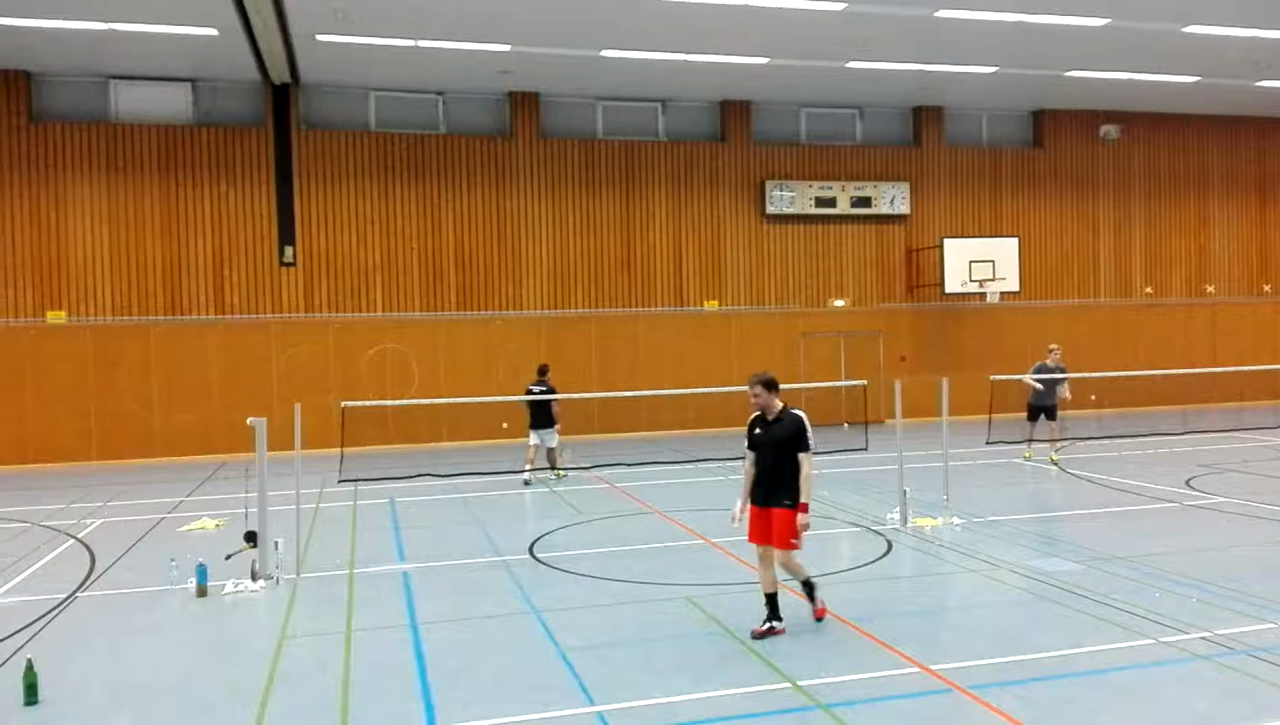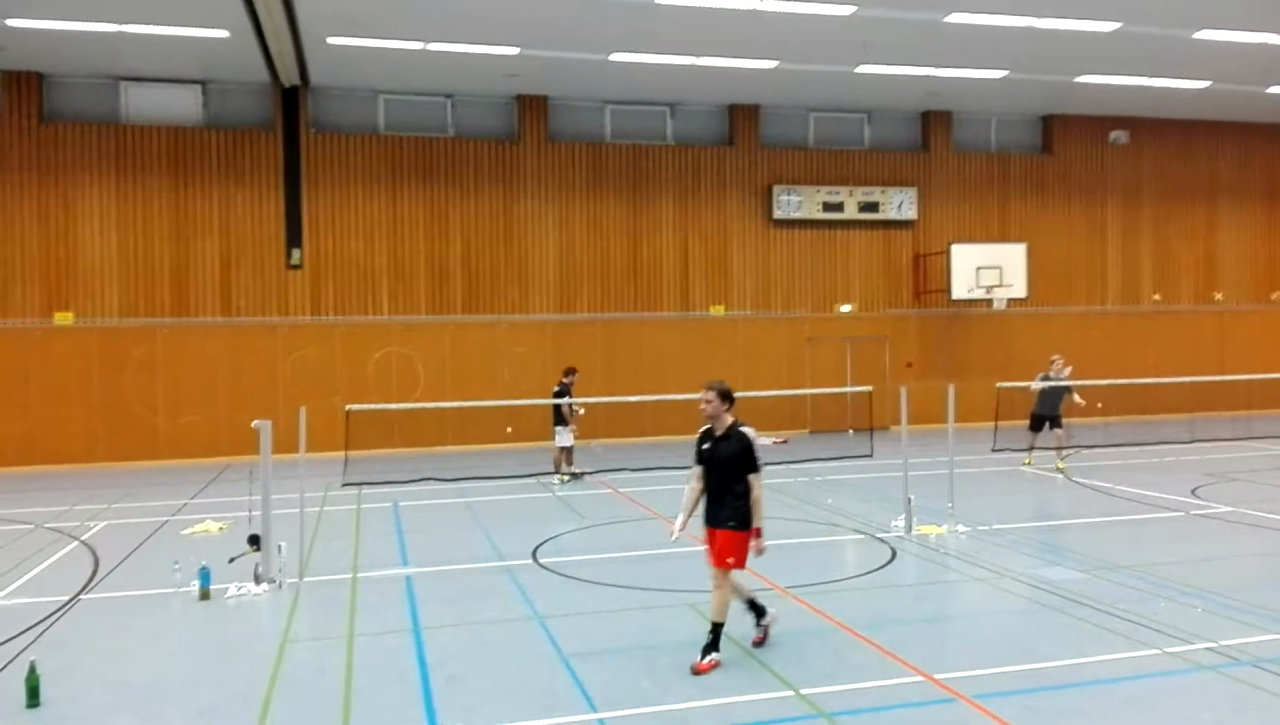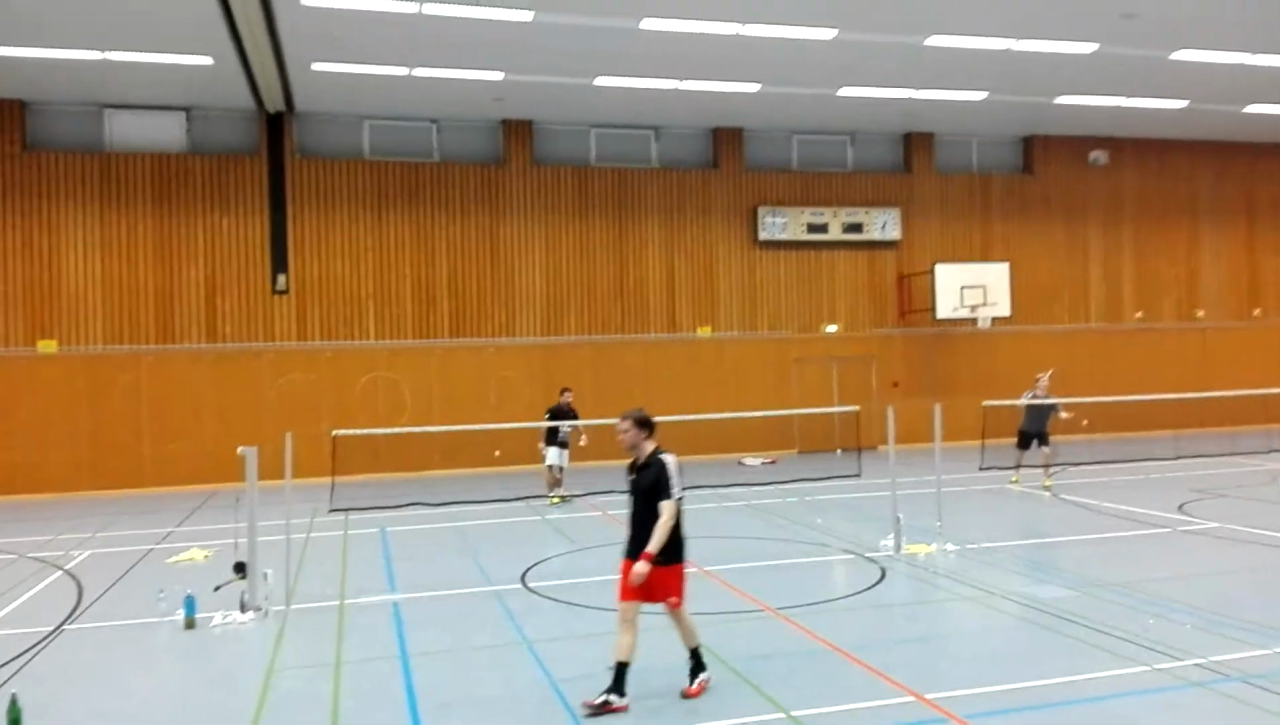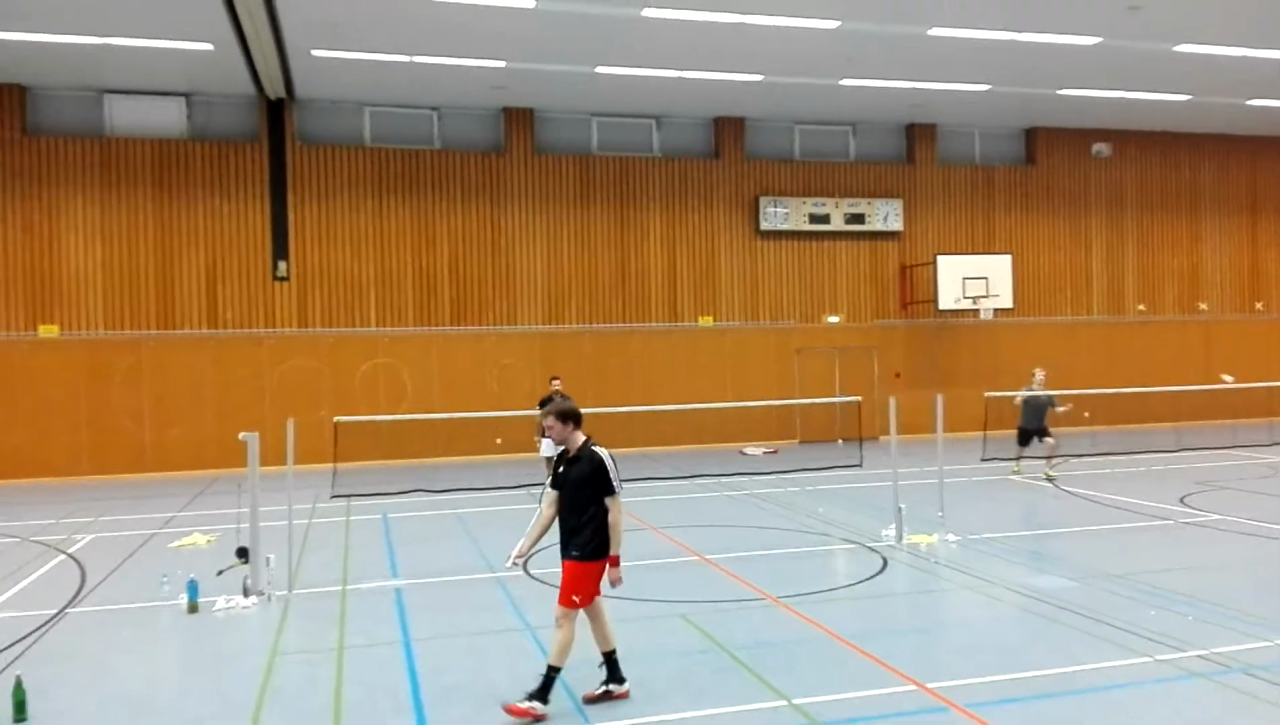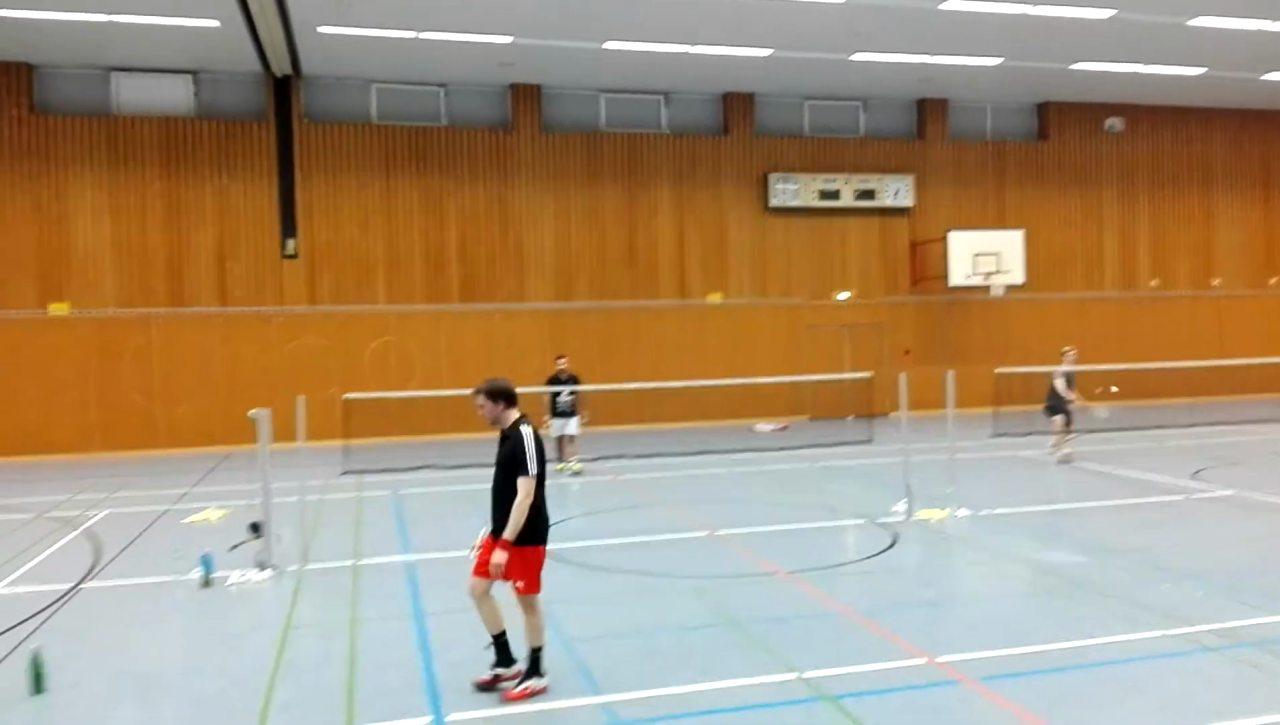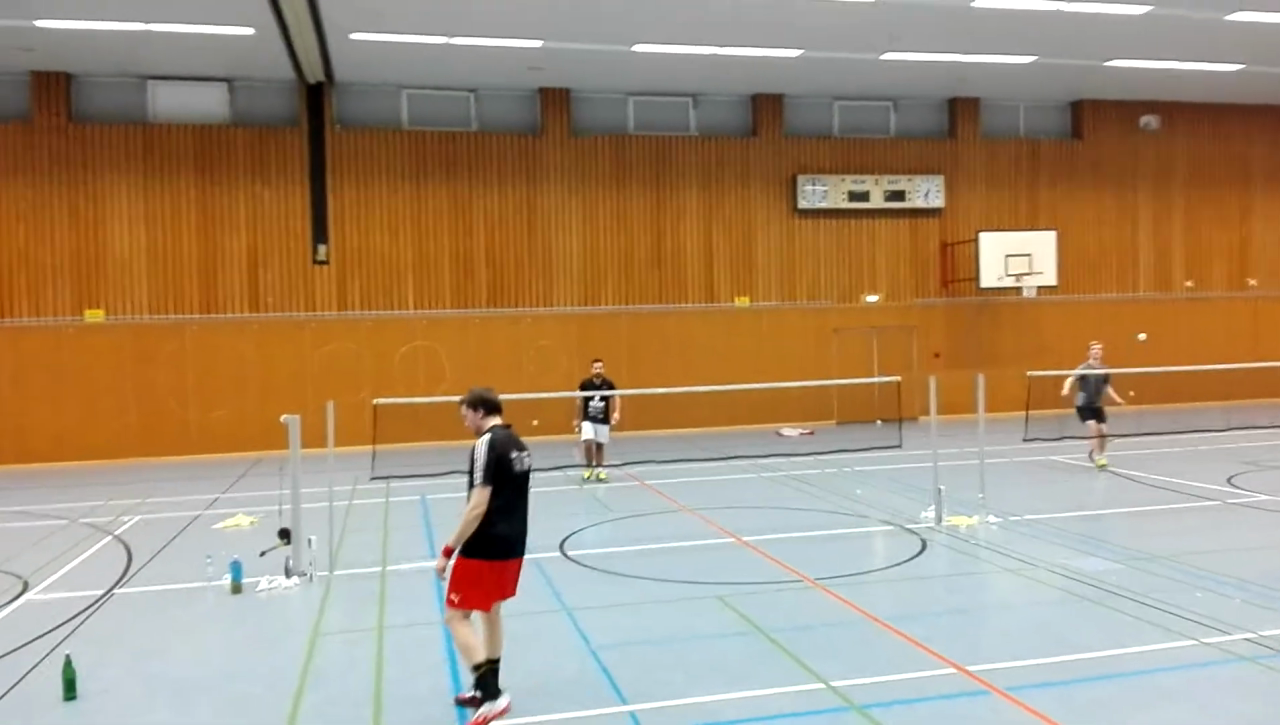
dt=0.5s
person 1, frame 1
left shoulder: (796, 420)
right shoulder: (755, 422)
left elbow: (806, 467)
left wrist: (804, 508)
right wrist: (743, 501)
left hip: (787, 501)
right hip: (760, 501)
left knee: (783, 558)
right knee: (763, 556)
left ankle: (811, 590)
right ankle: (773, 618)
person 1, frame 2
left shoulder: (744, 438)
right shoulder: (703, 436)
left elbow: (756, 489)
right elbow: (696, 481)
left wrist: (757, 532)
right wrist: (683, 516)
left hip: (735, 522)
right hip: (711, 519)
left knee: (720, 580)
right knee: (723, 579)
left ankle: (713, 647)
right ankle: (762, 615)
person 1, frame 3
left shoulder: (665, 464)
right shoulder: (634, 467)
left elbow: (668, 517)
left wrist: (648, 559)
left hip: (664, 557)
right hip: (635, 554)
left knee: (677, 613)
right knee: (625, 616)
left ankle: (699, 670)
right ankle: (616, 693)
person 1, frame 4
left shoulder: (598, 457)
right shoulder: (561, 460)
left elbow: (614, 512)
right elbow: (550, 507)
left wrist: (613, 560)
right wrist: (528, 545)
left hip: (587, 553)
right hip: (571, 550)
left knee: (564, 618)
right knee: (593, 611)
left ankle: (539, 699)
right ankle: (615, 681)
person 1, frame 5
left shoulder: (524, 436)
right shoulder: (506, 435)
left elbow: (525, 496)
left wrist: (506, 546)
right wrist: (494, 536)
left hip: (525, 537)
right hip: (502, 533)
left knee: (526, 601)
right knee: (478, 588)
left ankle: (535, 674)
right ankle: (505, 661)
person 1, frame 6
left shoulder: (486, 444)
right shoulder: (518, 445)
left elbow: (477, 507)
left wrist: (448, 550)
left hip: (483, 548)
right hip: (514, 546)
left knee: (457, 618)
right knee: (491, 612)
left ankle: (491, 697)
right ankle: (487, 688)
